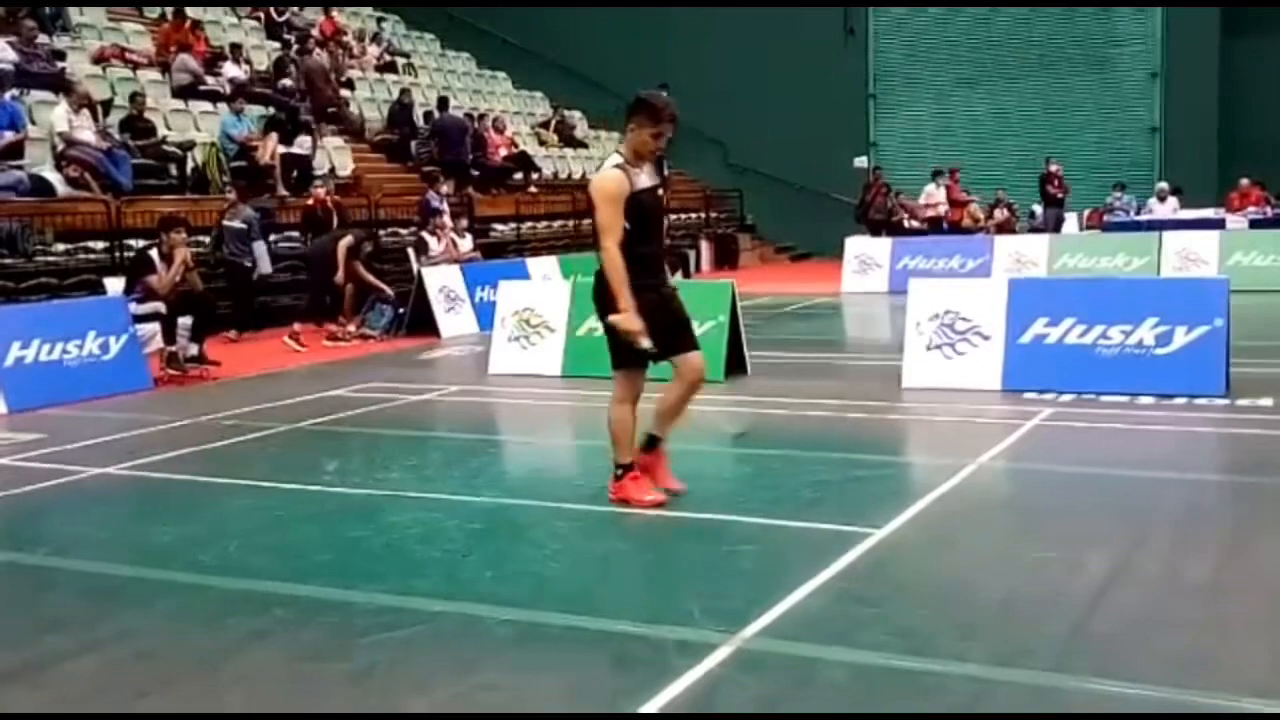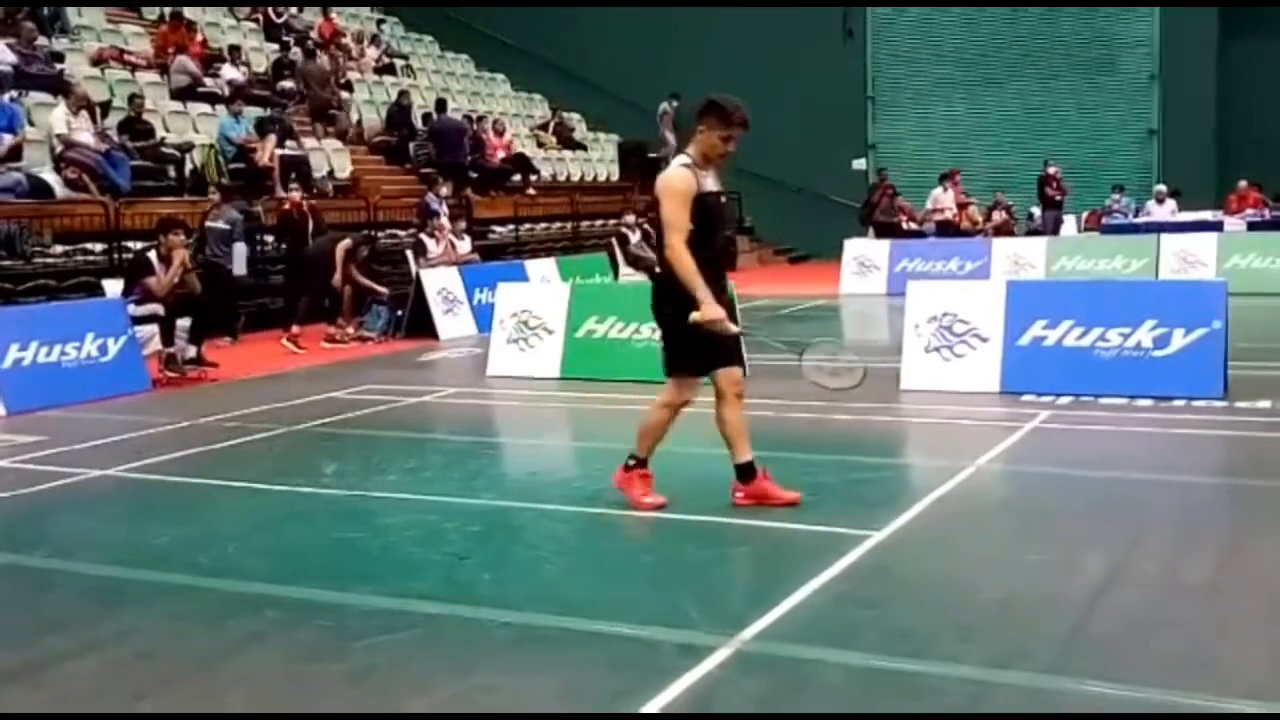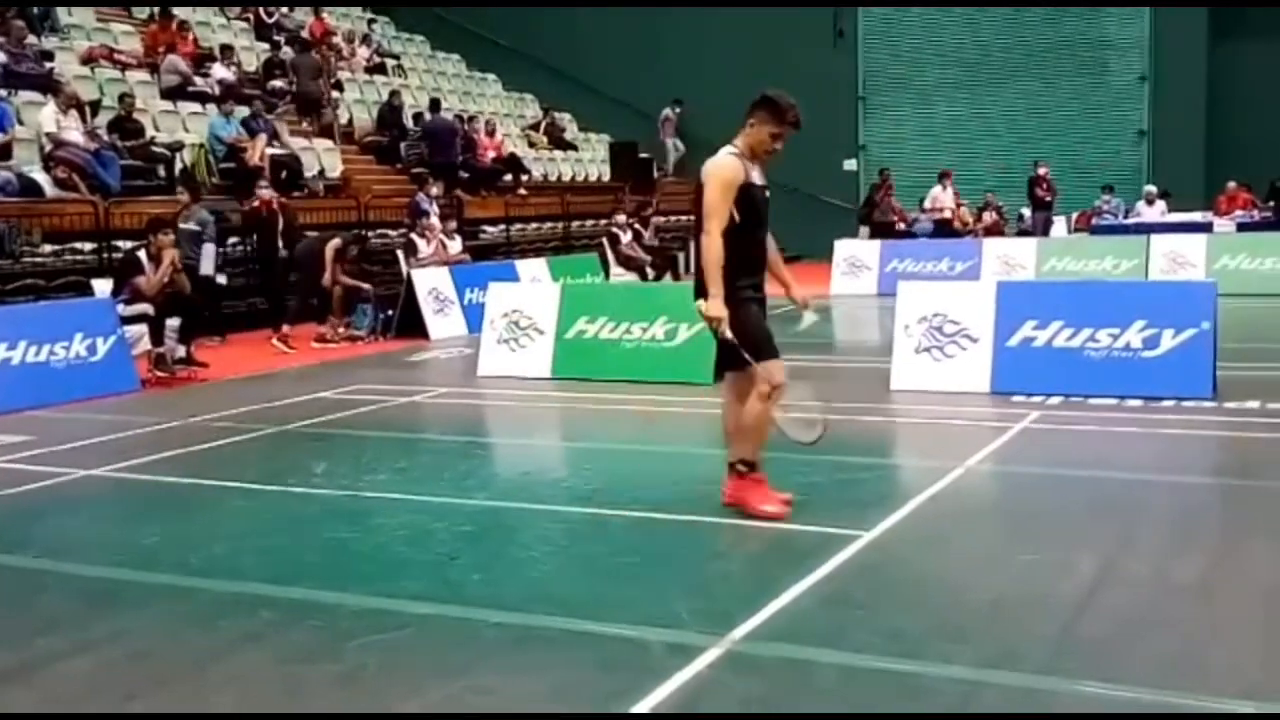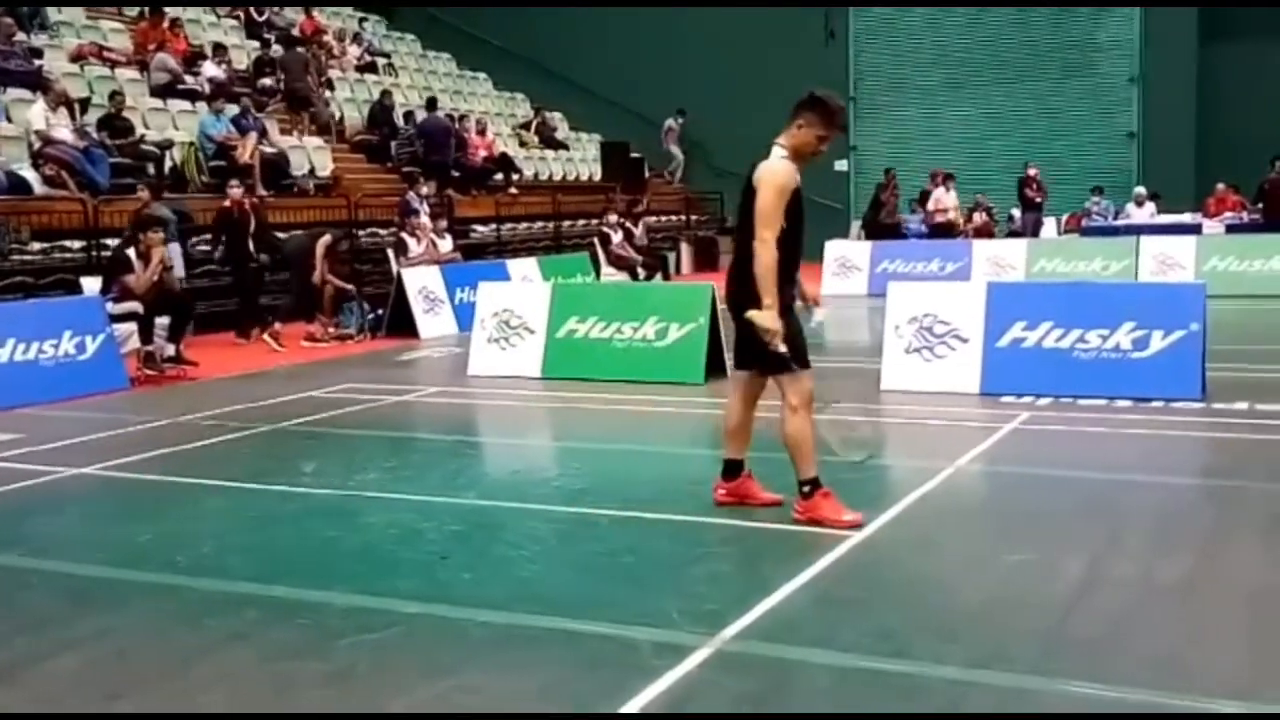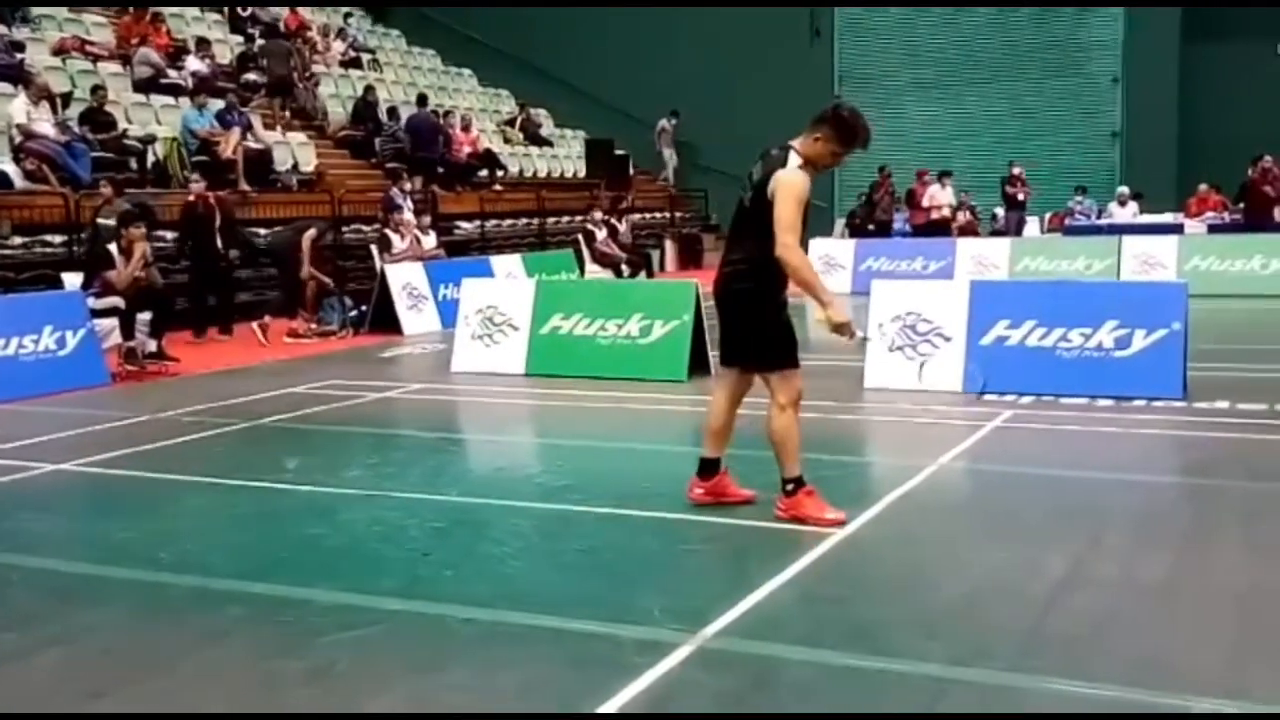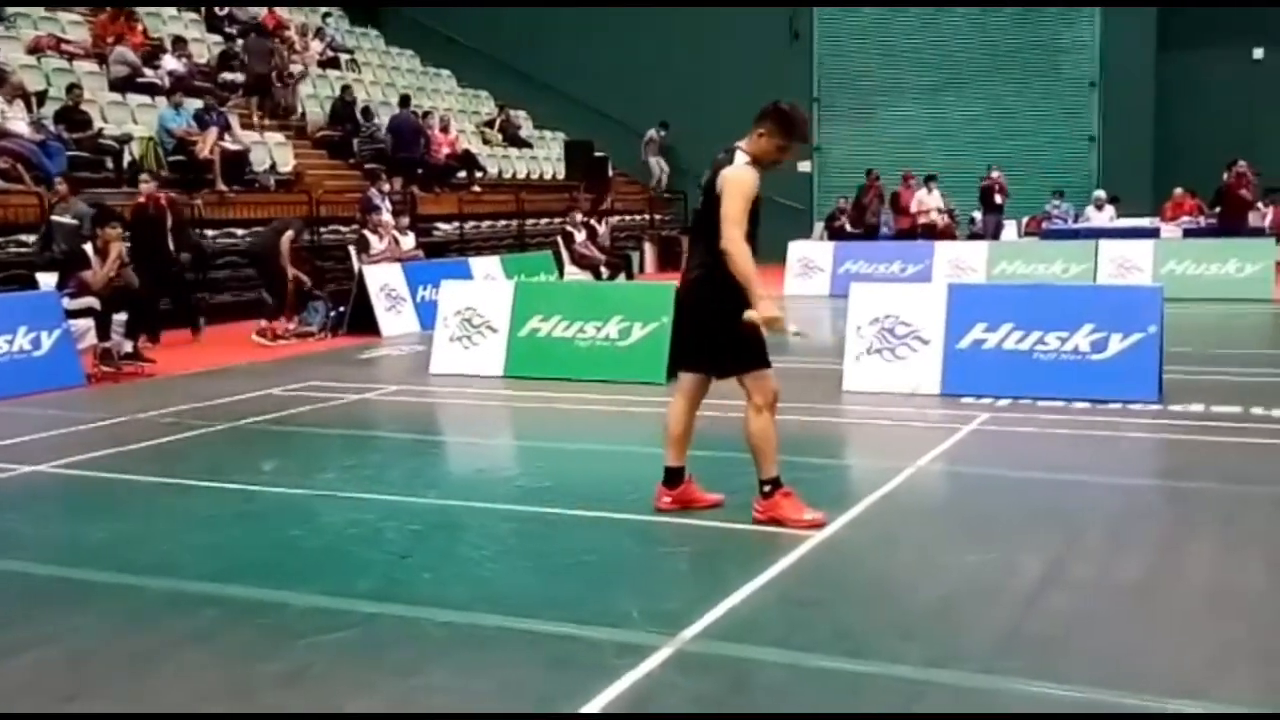
dt=0.3s
person 1, frame 1
left shoulder: (650, 169)
right shoulder: (612, 178)
right elbow: (610, 248)
left wrist: (665, 283)
right wrist: (626, 309)
left hip: (657, 288)
right hip: (627, 295)
left knee: (693, 370)
right knee: (628, 387)
left ankle: (651, 451)
right ankle: (624, 477)
person 1, frame 2
left shoulder: (711, 175)
right shoulder: (678, 177)
right elbow: (675, 247)
right wrist: (705, 302)
left hip: (714, 298)
right hip: (685, 302)
left knee: (733, 386)
right knee: (679, 393)
left ankle: (748, 479)
right ankle: (632, 471)
person 1, frame 3
left shoulder: (754, 170)
right shoulder: (725, 166)
right elbow: (711, 235)
left wrist: (789, 284)
right wrist: (715, 297)
left hip: (750, 290)
right hip: (729, 296)
left knee: (739, 384)
right knee: (770, 381)
left ankle: (741, 479)
right ankle: (745, 474)
person 1, frame 4
left shoulder: (779, 165)
right shoulder: (779, 171)
right elbow: (763, 242)
left wrist: (802, 287)
right wrist: (770, 307)
left hip: (752, 294)
right hip: (763, 297)
left knee: (746, 386)
right knee: (799, 394)
left ankle: (733, 479)
right ankle: (811, 497)
person 1, frame 5
left shoulder: (774, 158)
right shoulder: (793, 178)
right elbow: (786, 250)
right wrist: (828, 304)
left hip: (736, 283)
right hip: (756, 291)
left knee: (731, 384)
right knee: (787, 392)
left ankle: (708, 477)
right ankle: (794, 494)
person 1, frame 6
left shoulder: (727, 166)
right shoulder: (742, 174)
right elbow: (732, 243)
left wrist: (753, 294)
right wrist: (763, 300)
left hip: (697, 292)
right hip: (719, 297)
left knee: (689, 390)
right knee: (763, 392)
left ankle: (674, 486)
right ankle: (771, 496)
